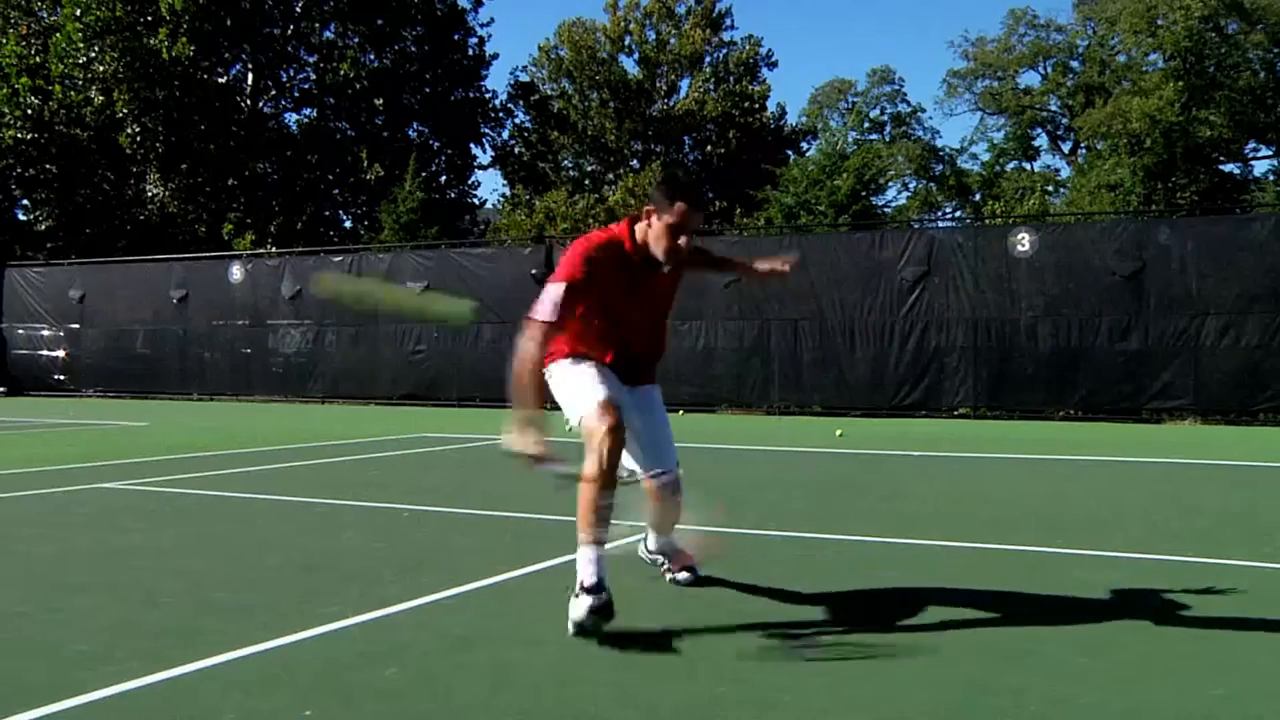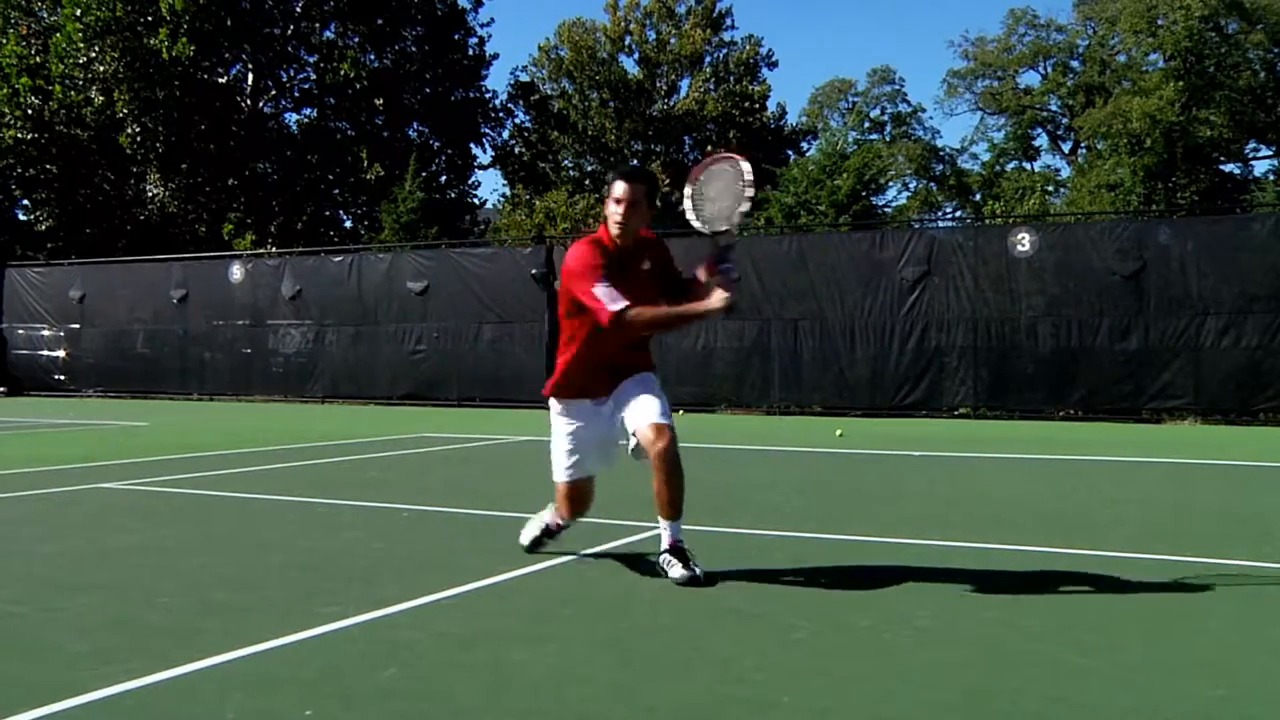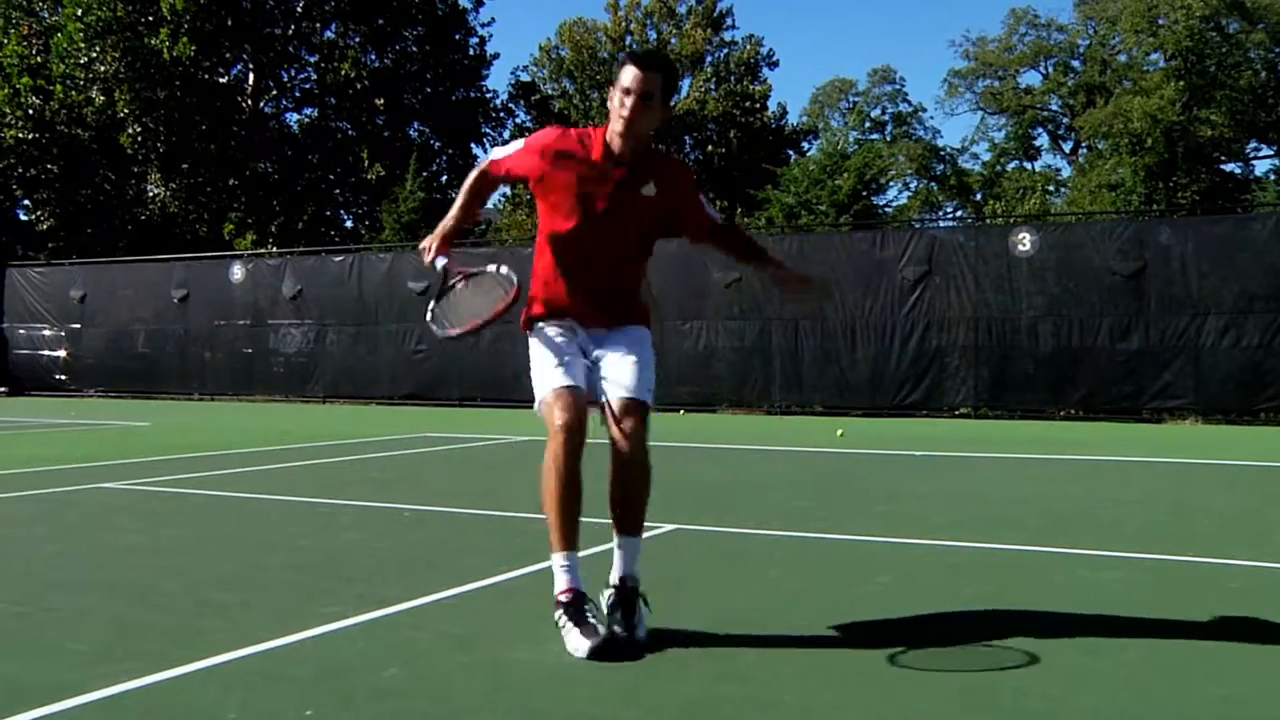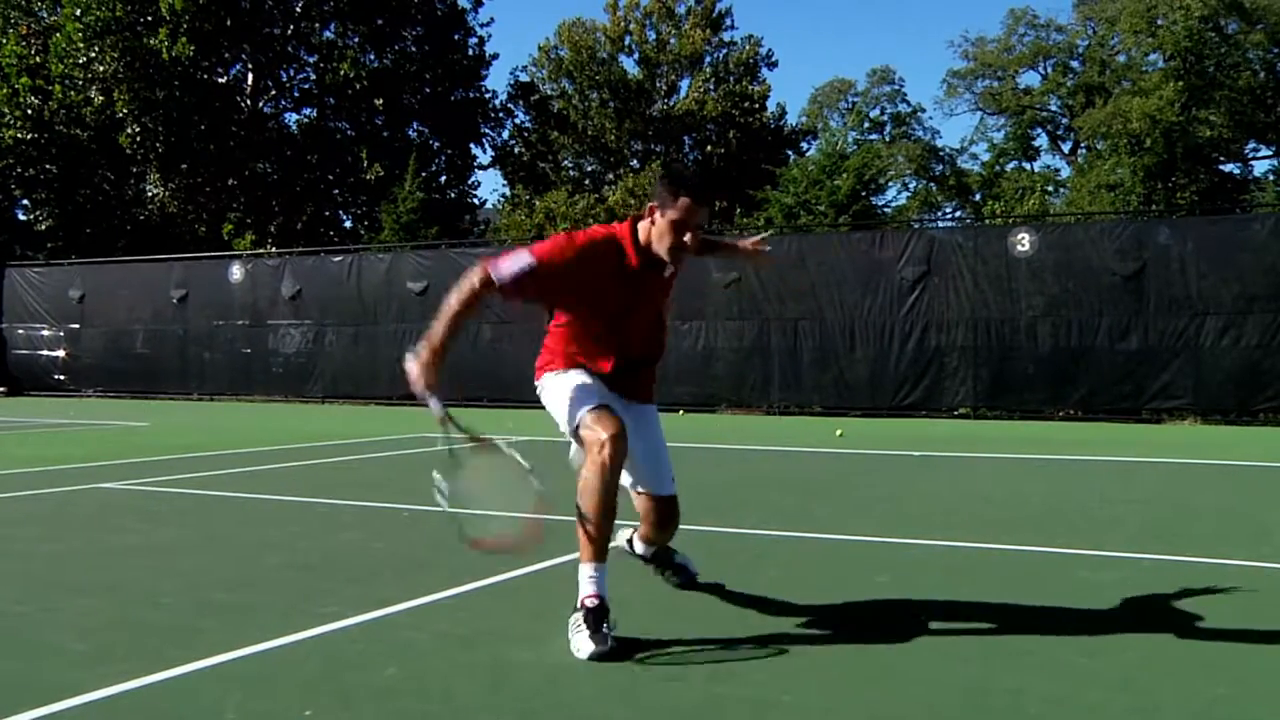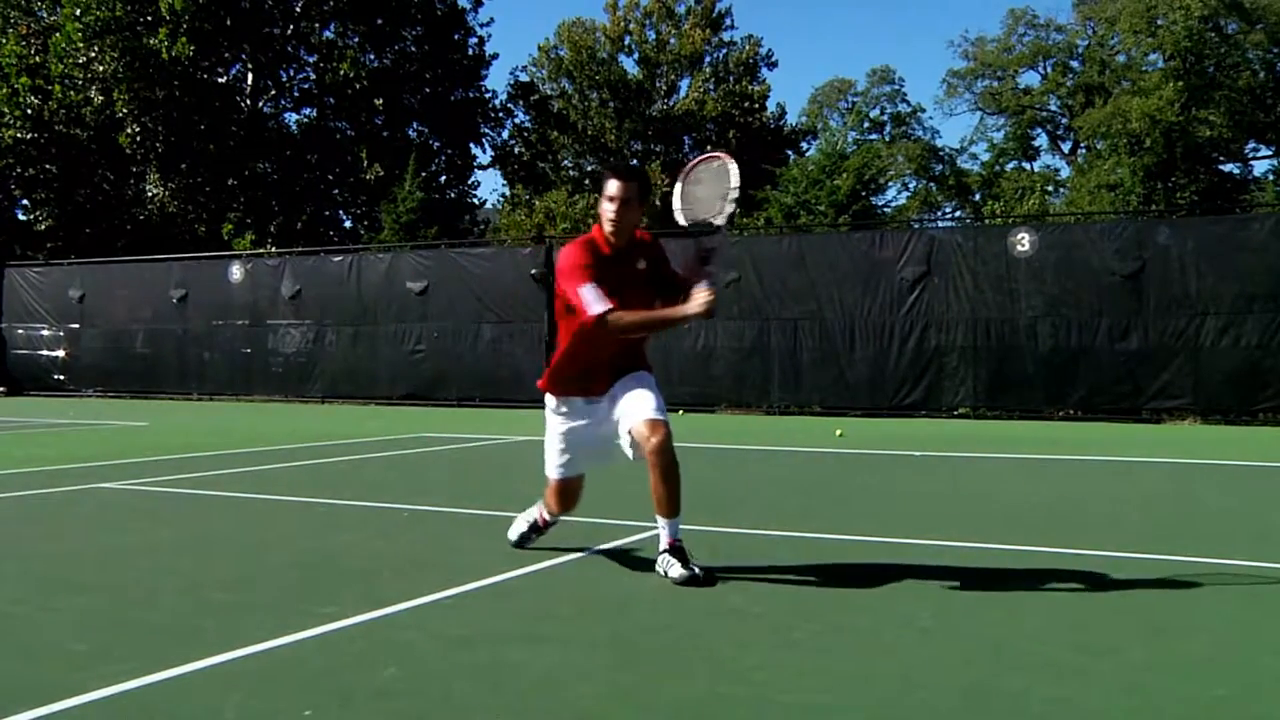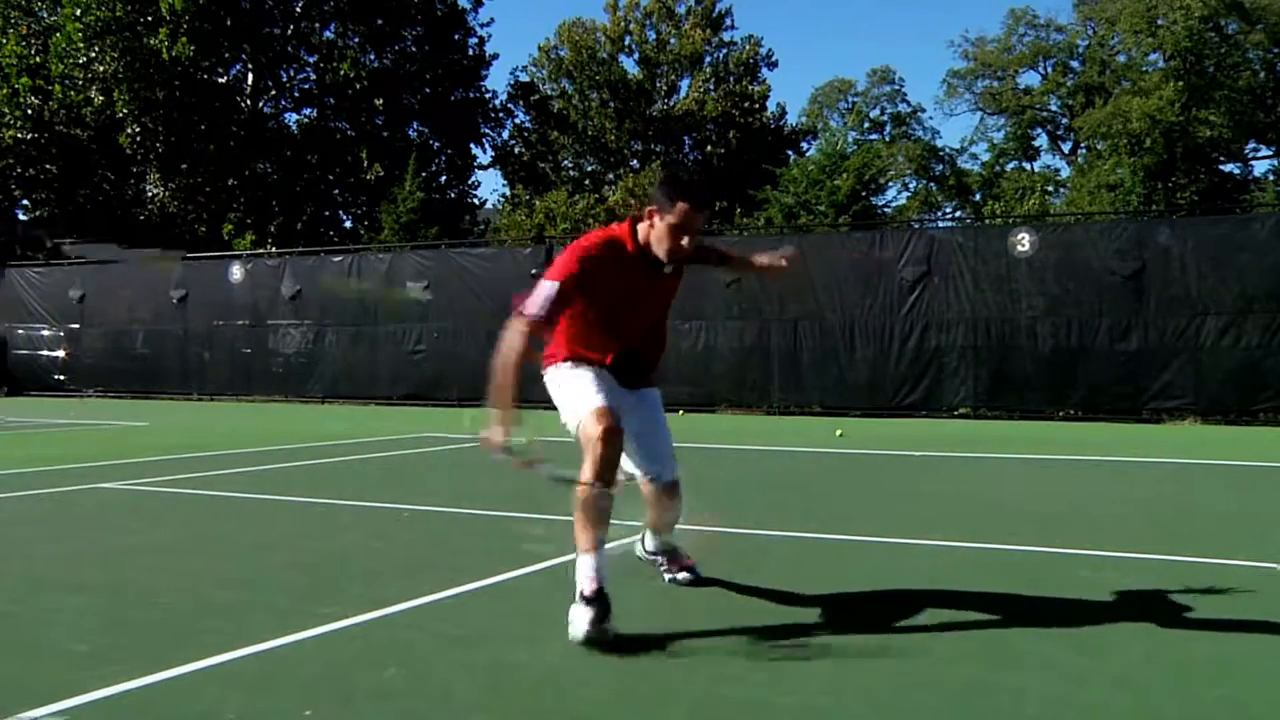
dt=0.7s
person 1, frame 1
left shoulder: (669, 249)
right shoulder: (590, 254)
right elbow: (537, 332)
left wrist: (751, 267)
right wrist: (525, 416)
left hip: (635, 375)
right hip: (580, 364)
left knee: (666, 489)
right knee: (608, 426)
left ankle: (660, 546)
right ankle: (589, 582)
person 1, frame 2
left shoulder: (654, 248)
right shoulder: (583, 256)
left elbow: (674, 301)
right elbow: (628, 319)
left wrist: (702, 284)
right wrist: (702, 307)
left hip: (631, 376)
right hip: (575, 387)
left knee: (661, 440)
right knee: (574, 505)
left ankle: (672, 546)
right ankle: (556, 516)
person 1, frame 3
left shoulder: (671, 176)
right shoulder: (554, 147)
left elbow: (718, 231)
right elbow: (488, 170)
left wrist: (775, 267)
right wrist: (447, 230)
left hip: (622, 325)
right hip: (556, 322)
left knee: (629, 427)
right knee: (565, 424)
left ankle: (625, 580)
right ankle: (570, 596)
person 1, frame 4
left shoulder: (666, 247)
right shoulder: (585, 250)
right elbow: (484, 276)
left wrist: (731, 248)
right wrist: (432, 346)
left hip: (633, 389)
right hip: (573, 375)
left knee: (663, 517)
right knee: (608, 437)
left ankle: (645, 543)
right ankle: (589, 604)
person 1, frame 5
left shoulder: (650, 248)
right shoulder: (577, 255)
left elbow: (674, 298)
right elbow: (607, 323)
left wrist: (692, 283)
right wrist: (685, 311)
left hip: (628, 375)
right hip: (573, 388)
left knee: (657, 437)
right knee: (562, 502)
left ankle: (669, 546)
right ankle: (545, 513)
person 1, frame 6
left shoulder: (682, 246)
right shoulder: (593, 254)
right elbow: (524, 322)
left wrist: (751, 261)
right wrist: (503, 407)
left hip: (636, 379)
right hip: (577, 365)
left knee: (663, 498)
right knee: (603, 435)
left ankle: (657, 544)
right ankle: (589, 592)
